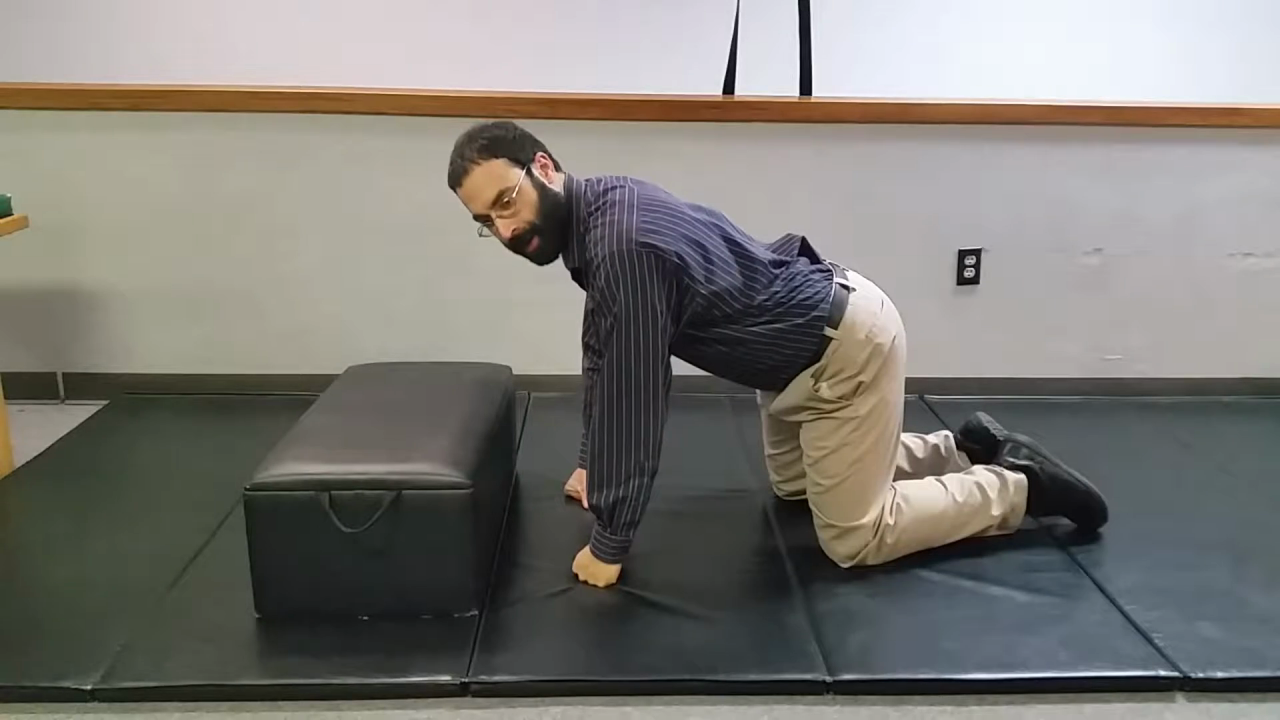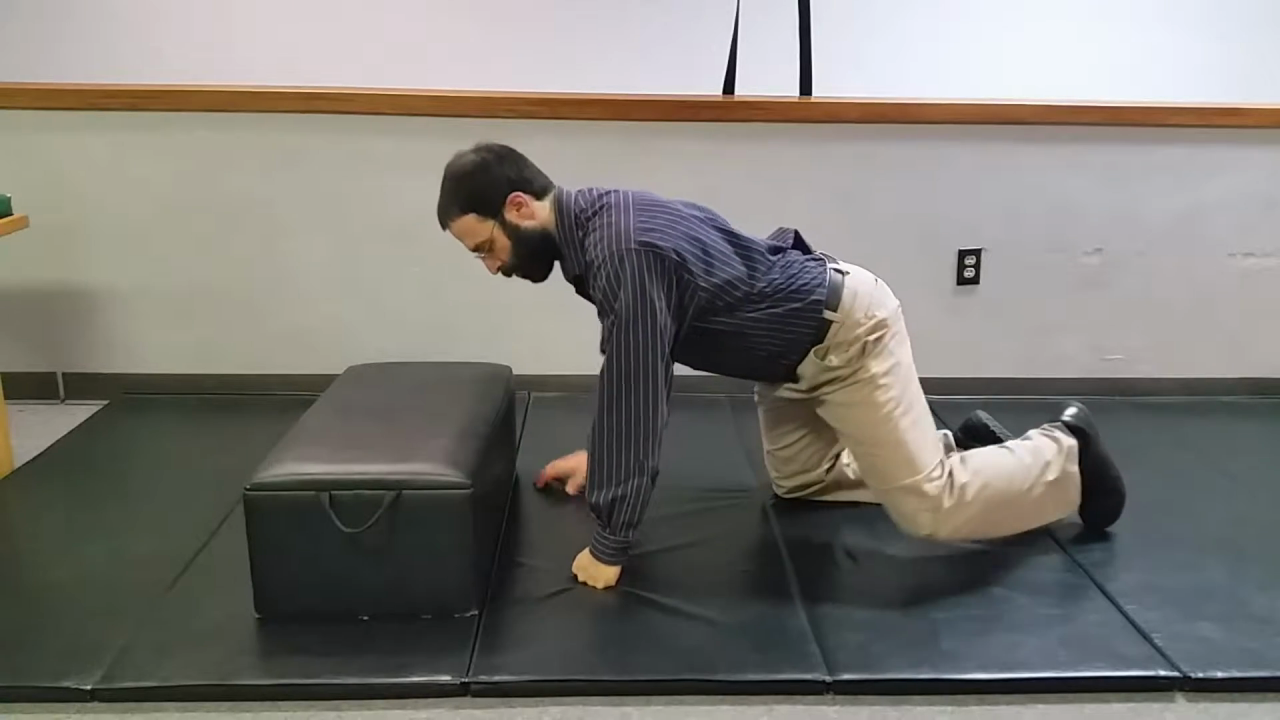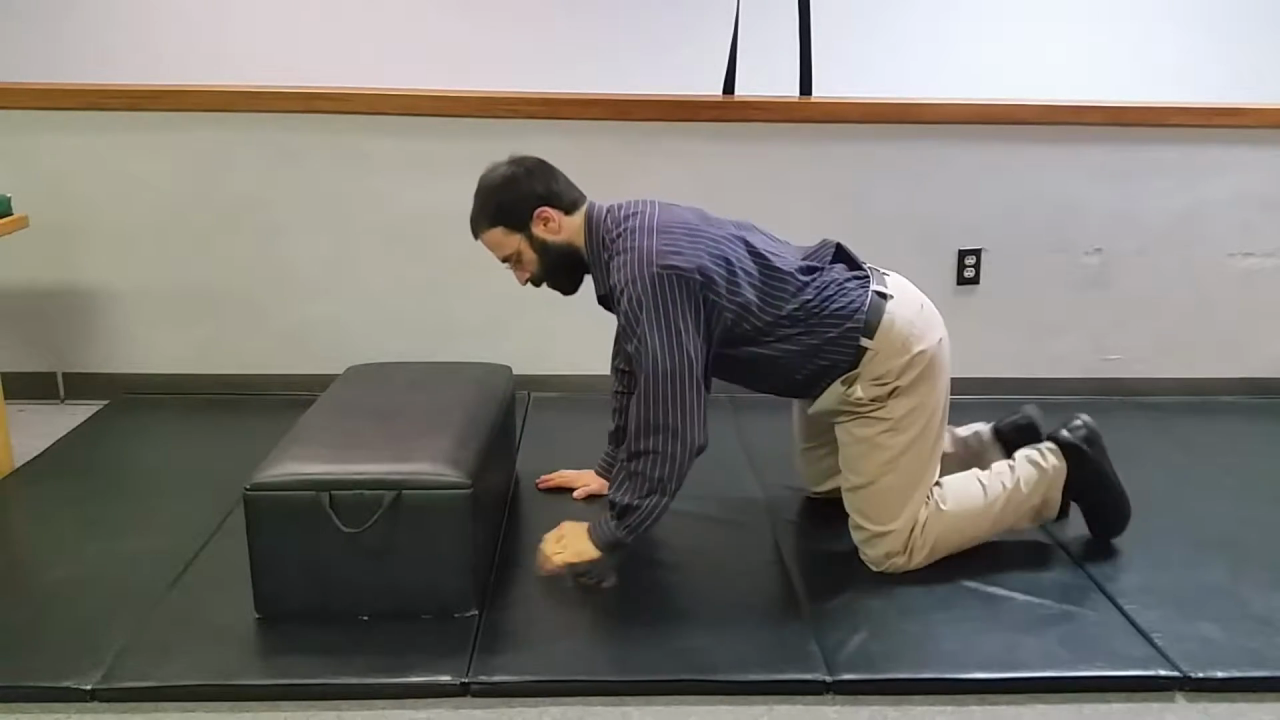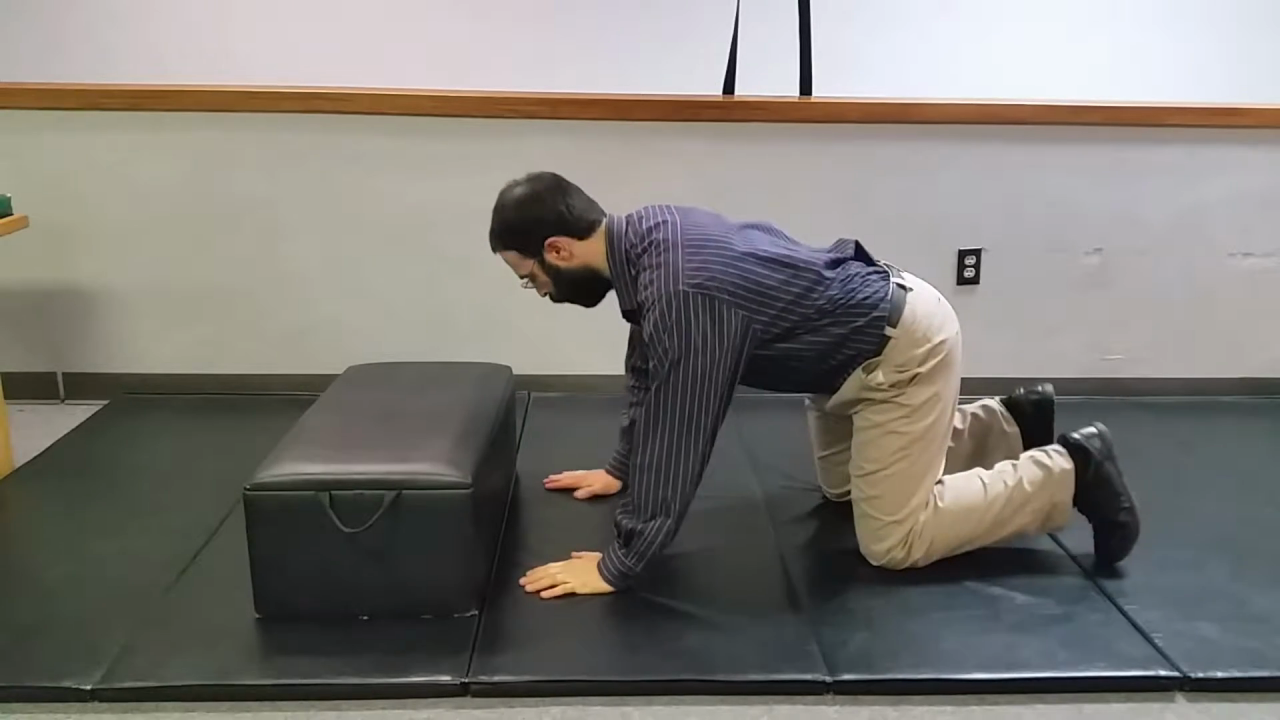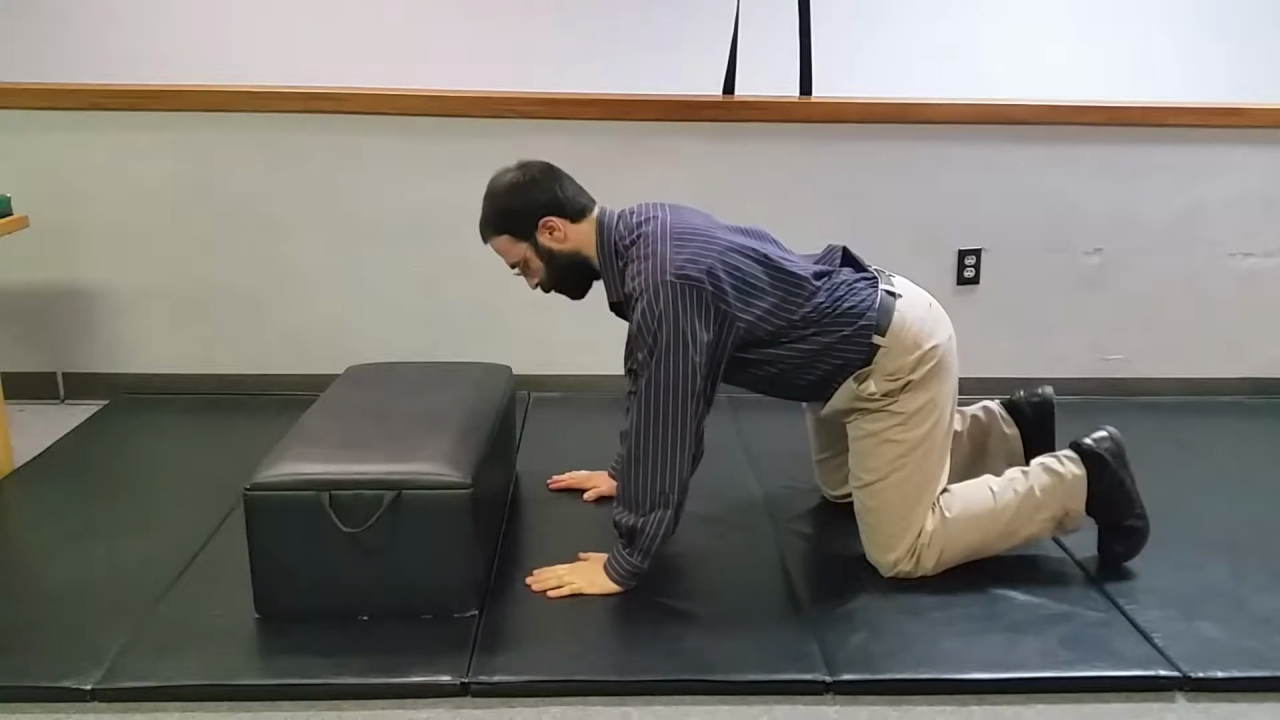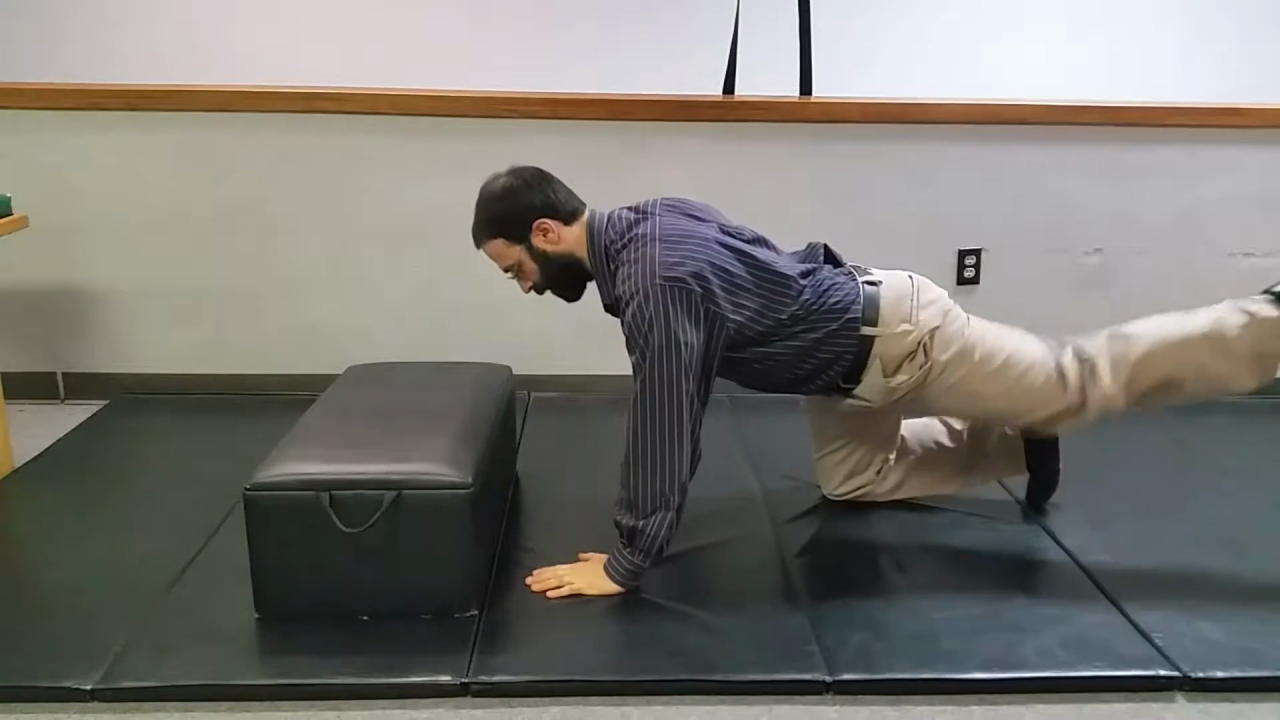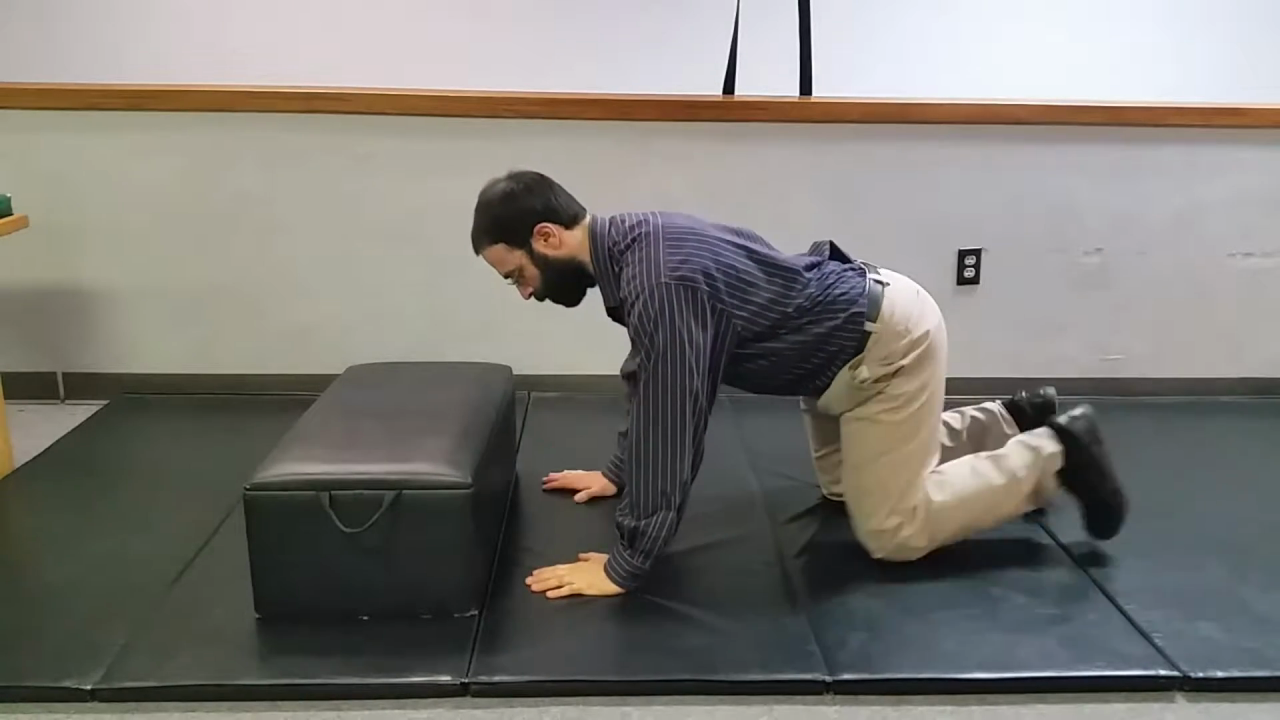
dt=0.7s
person 1, frame 1
left shoulder: (623, 245)
right shoulder: (600, 211)
left elbow: (634, 398)
right elbow: (602, 357)
left wrist: (608, 545)
right wrist: (591, 461)
left hip: (848, 346)
right hip: (811, 336)
left knee: (853, 539)
right knee: (794, 484)
left ankle: (1020, 485)
right ankle: (969, 449)
person 1, frame 2
left shoulder: (621, 248)
right shoulder: (595, 219)
left elbow: (636, 396)
right elbow: (626, 370)
left wrist: (609, 547)
right wrist: (598, 459)
left hip: (846, 330)
right hip: (802, 337)
left knee: (928, 504)
right knee: (801, 481)
left ankle: (1063, 449)
right ankle: (962, 445)
person 1, frame 3
left shoulder: (650, 270)
right shoulder: (629, 227)
left elbow: (673, 428)
right elbow: (636, 374)
left wrist: (603, 537)
right wrist: (611, 469)
left hip: (887, 349)
right hip: (865, 322)
left knee: (892, 543)
right knee: (828, 482)
left ankle: (1056, 466)
right ankle: (1001, 447)
person 1, frame 4
left shoulder: (682, 289)
right shoulder: (646, 233)
left elbow: (679, 432)
right elbow: (649, 377)
left wrist: (616, 567)
right wrist: (619, 470)
left hip: (904, 345)
right hip: (865, 331)
left knee: (893, 540)
right knee: (843, 484)
left ankle: (1068, 471)
right ankle: (1010, 423)
person 1, frame 5
left shoulder: (666, 278)
right shoulder: (641, 233)
left elbow: (669, 423)
right elbow: (650, 382)
left wrist: (623, 566)
right wrist: (623, 473)
left hip: (895, 351)
right hip: (863, 330)
left knee: (903, 549)
right knee: (844, 486)
left ankle: (1080, 477)
right ankle: (1011, 425)
person 1, frame 6
left shoulder: (652, 282)
right shoulder: (643, 222)
left elbow: (665, 430)
left wrist: (624, 566)
left hip: (895, 337)
right hip: (857, 318)
left knee: (1076, 379)
right knee: (856, 482)
right ankle: (1014, 444)
person 1, frame 7
left shoulder: (661, 278)
right shoulder: (631, 240)
left elbow: (671, 424)
right elbow: (655, 383)
left wrist: (624, 567)
right wrist: (617, 472)
left hip: (886, 341)
right hip: (853, 326)
left knee: (895, 529)
right knee: (849, 483)
left ankle: (1054, 454)
right ankle: (1011, 422)
